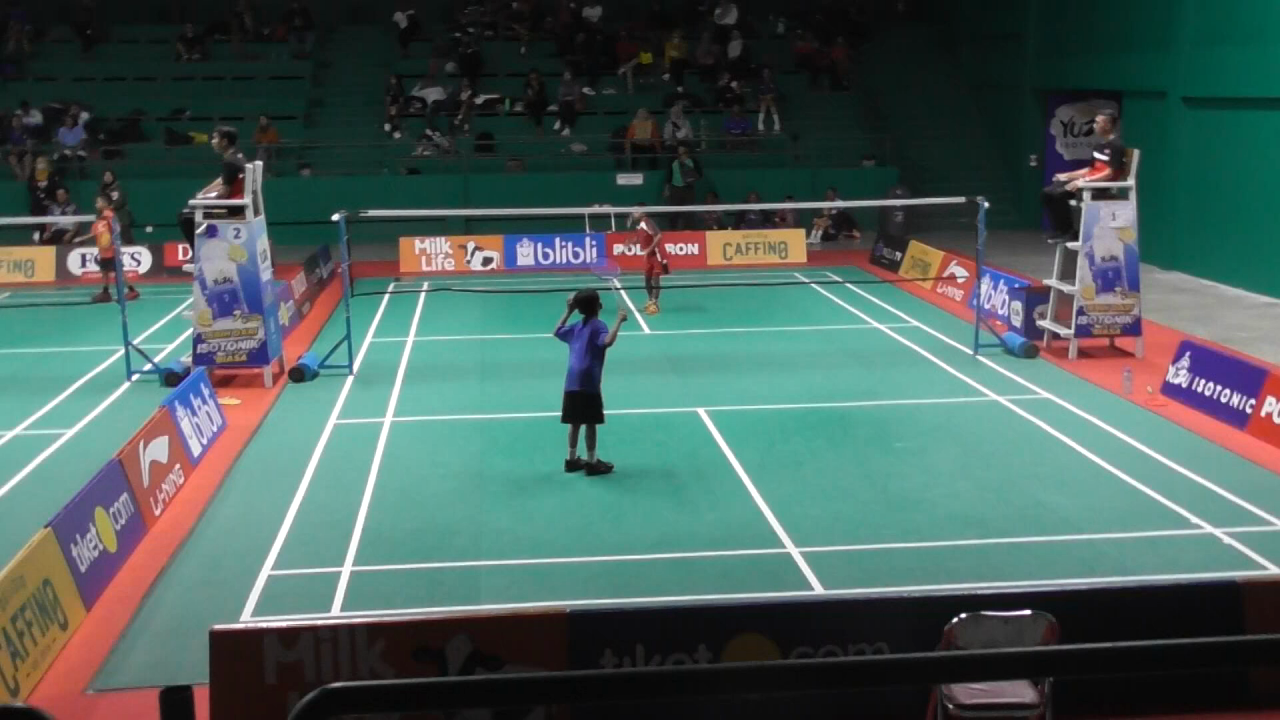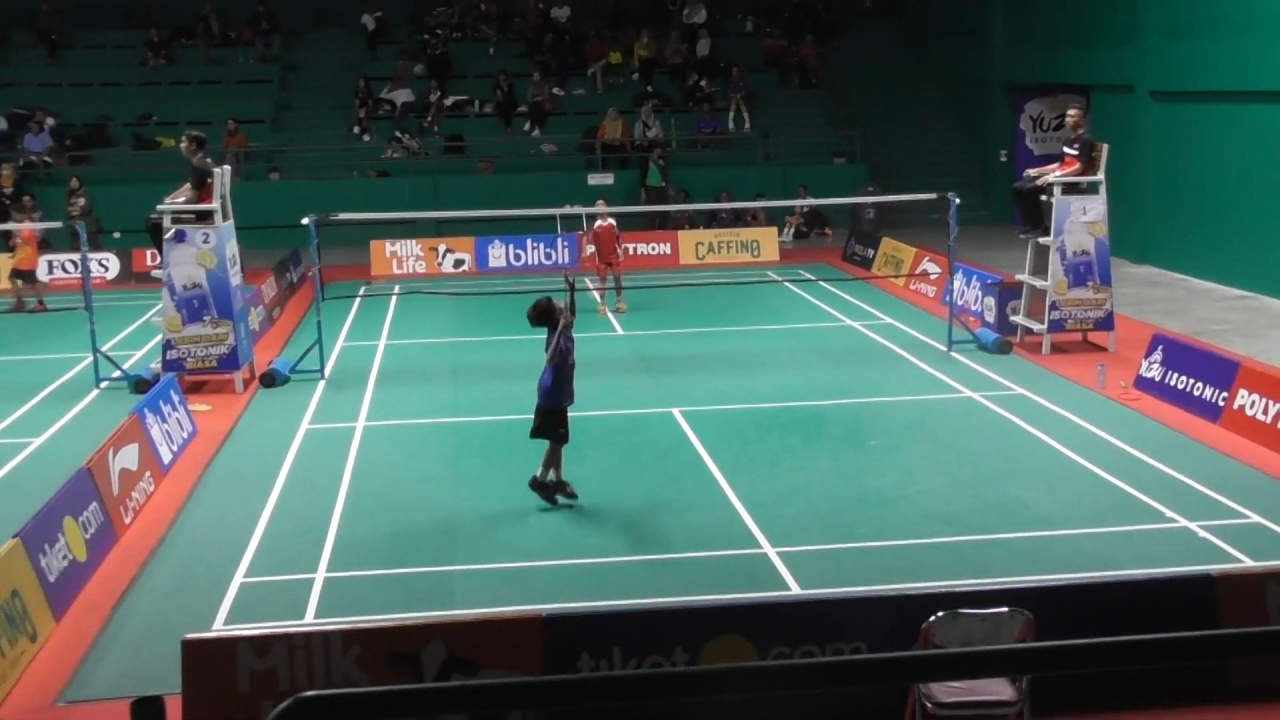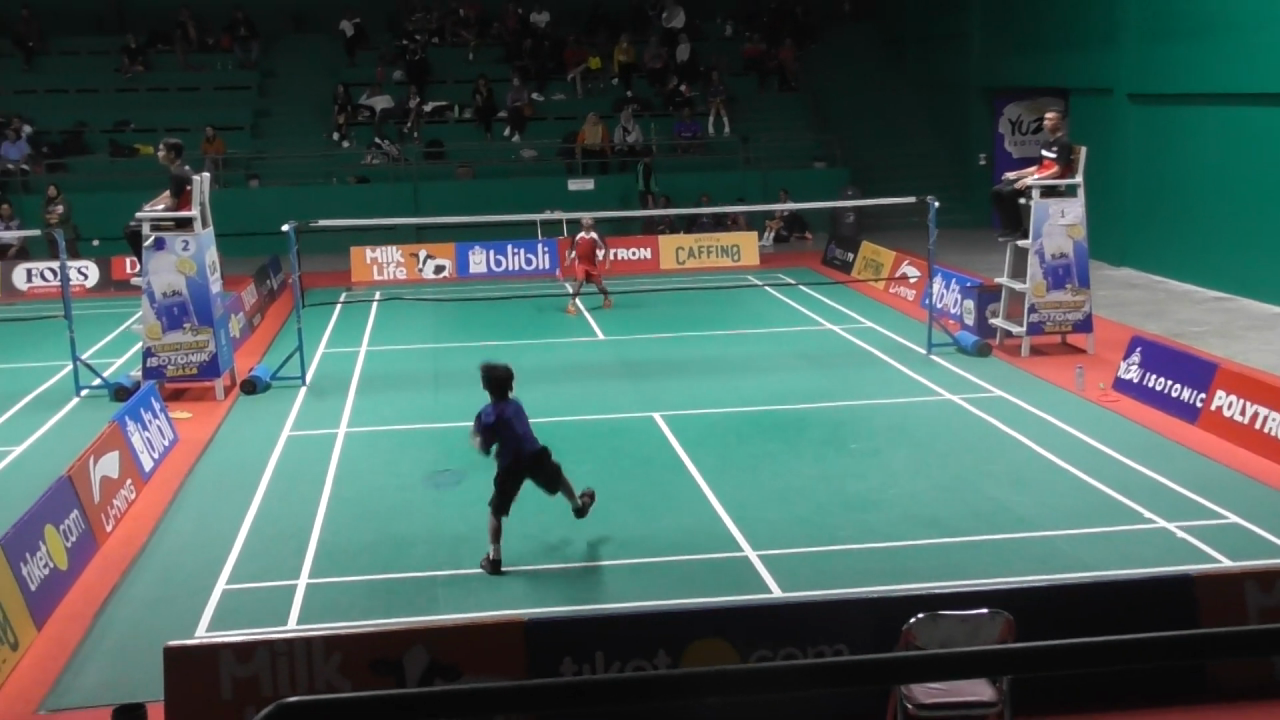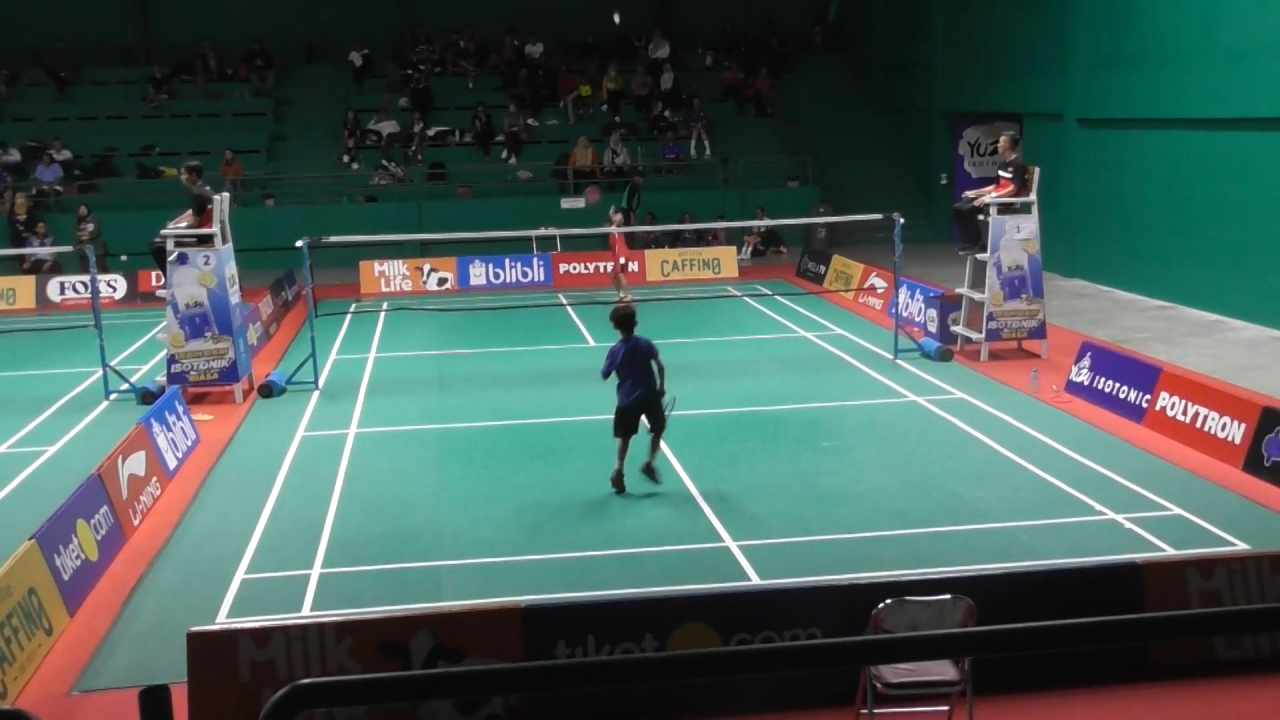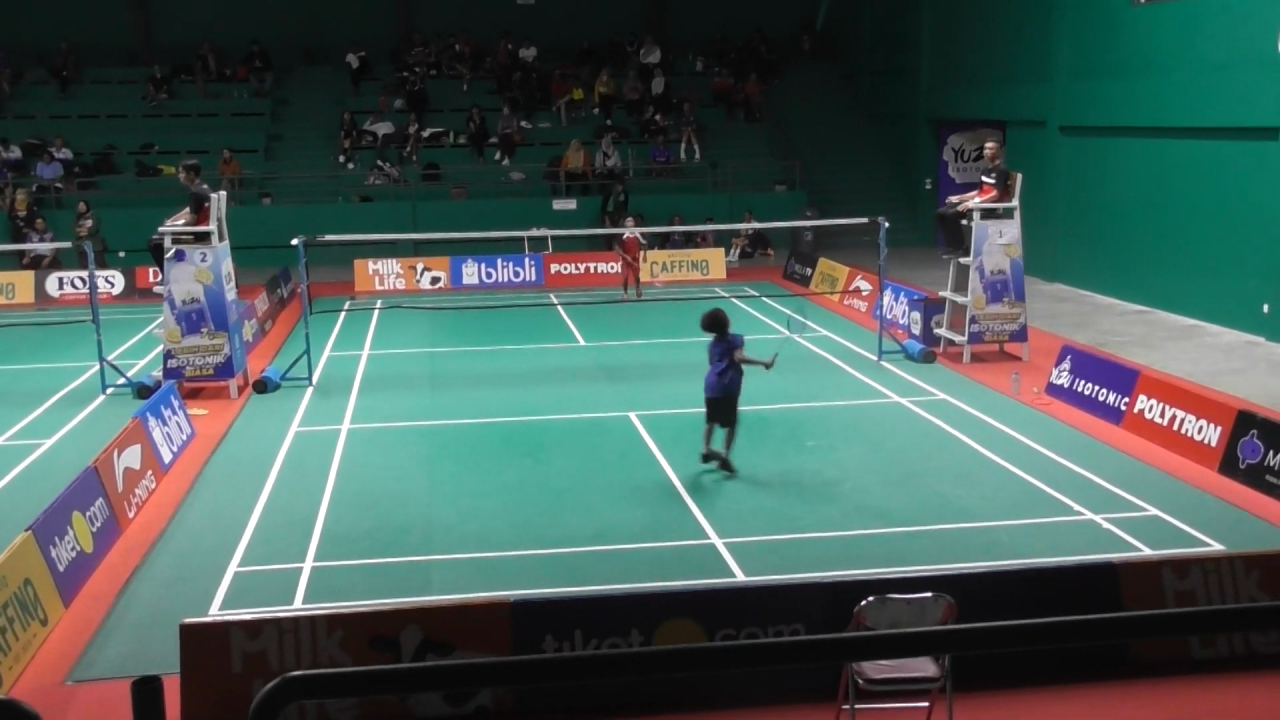
dt=1s
person 1, frame 1
left shoulder: (575, 327)
right shoulder: (598, 325)
left elbow: (556, 332)
right elbow: (607, 343)
left wrist: (569, 311)
right wrist: (619, 321)
left hip: (572, 380)
right hip: (588, 381)
left knee: (575, 421)
right knee: (591, 422)
left ankle: (572, 459)
right ankle: (592, 462)
person 1, frame 2
left shoulder: (564, 328)
right shoulder: (555, 337)
left elbow: (571, 315)
right elbow: (551, 359)
left wrist: (571, 292)
right wrist: (561, 329)
left hip: (560, 394)
right hip: (553, 396)
left knee: (559, 440)
right knee: (557, 440)
left ankle: (556, 482)
right ankle: (540, 479)
person 1, frame 3
left shoulder: (485, 415)
right shoulder: (514, 405)
left elbow: (485, 447)
left wrist: (477, 441)
left hip: (510, 466)
right hip: (537, 456)
left knee: (496, 511)
right knee: (557, 480)
left ankle: (494, 558)
right ankle: (579, 505)
person 1, frame 4
left shoulder: (615, 350)
right shoulder: (645, 344)
left elbow: (604, 376)
right elbow: (660, 366)
left wrist: (612, 368)
right wrist: (661, 387)
left hip: (626, 399)
right hip: (649, 395)
left knee: (625, 437)
right knee: (658, 430)
left ankle: (618, 473)
right ankle: (649, 464)
person 1, frame 5
left shoulder: (713, 344)
right shoulder: (735, 339)
right elbow: (738, 357)
right wrist: (763, 363)
left hip: (711, 387)
right hip: (727, 388)
left knee: (711, 421)
right knee: (730, 424)
left ankle: (706, 452)
right ankle: (724, 458)
